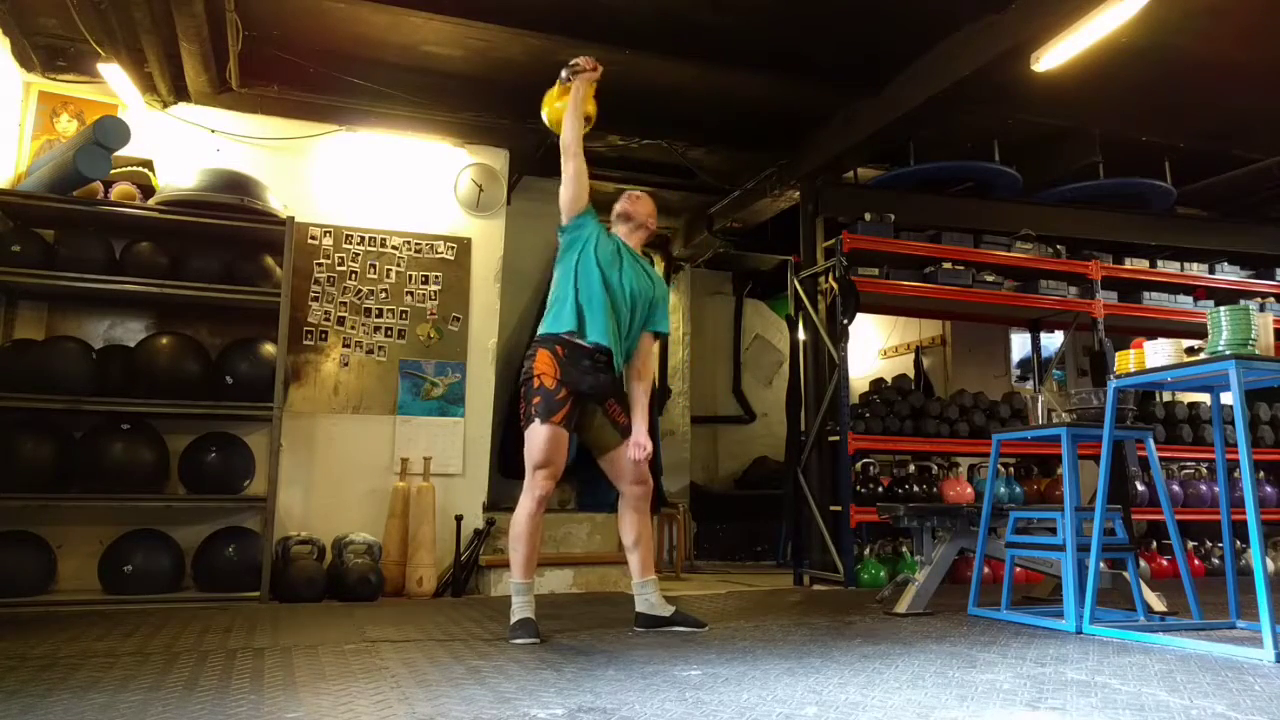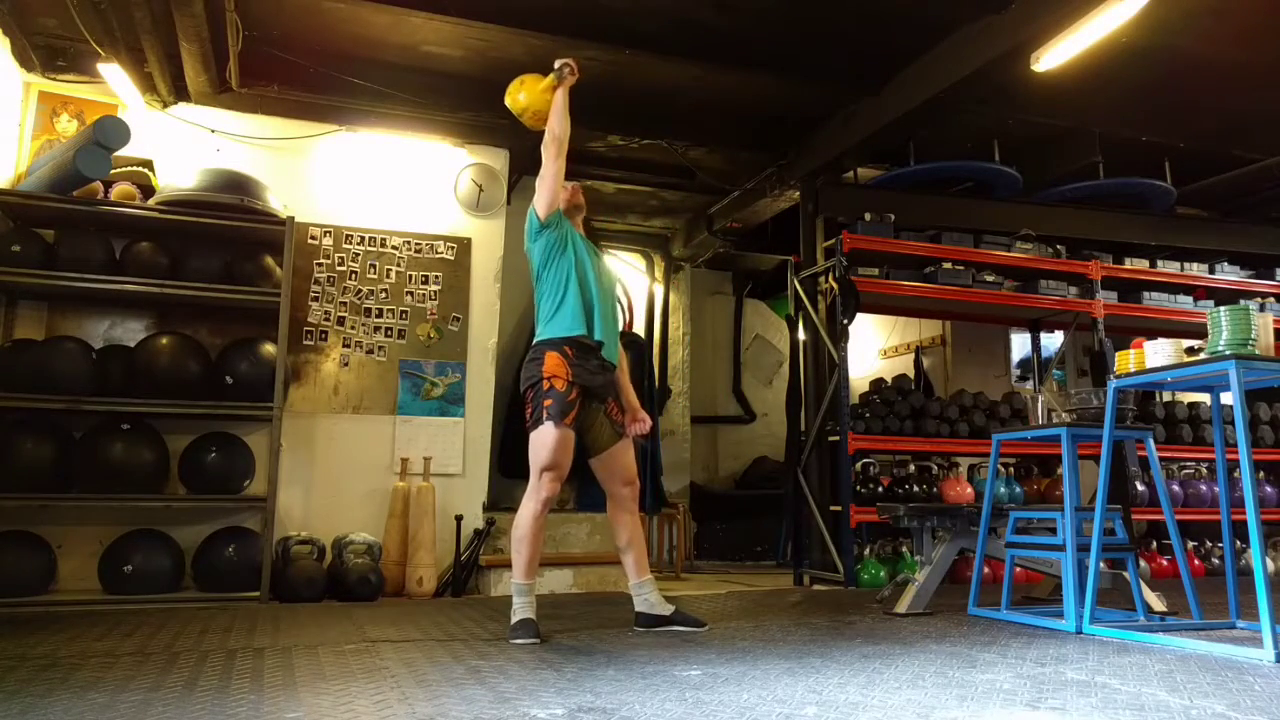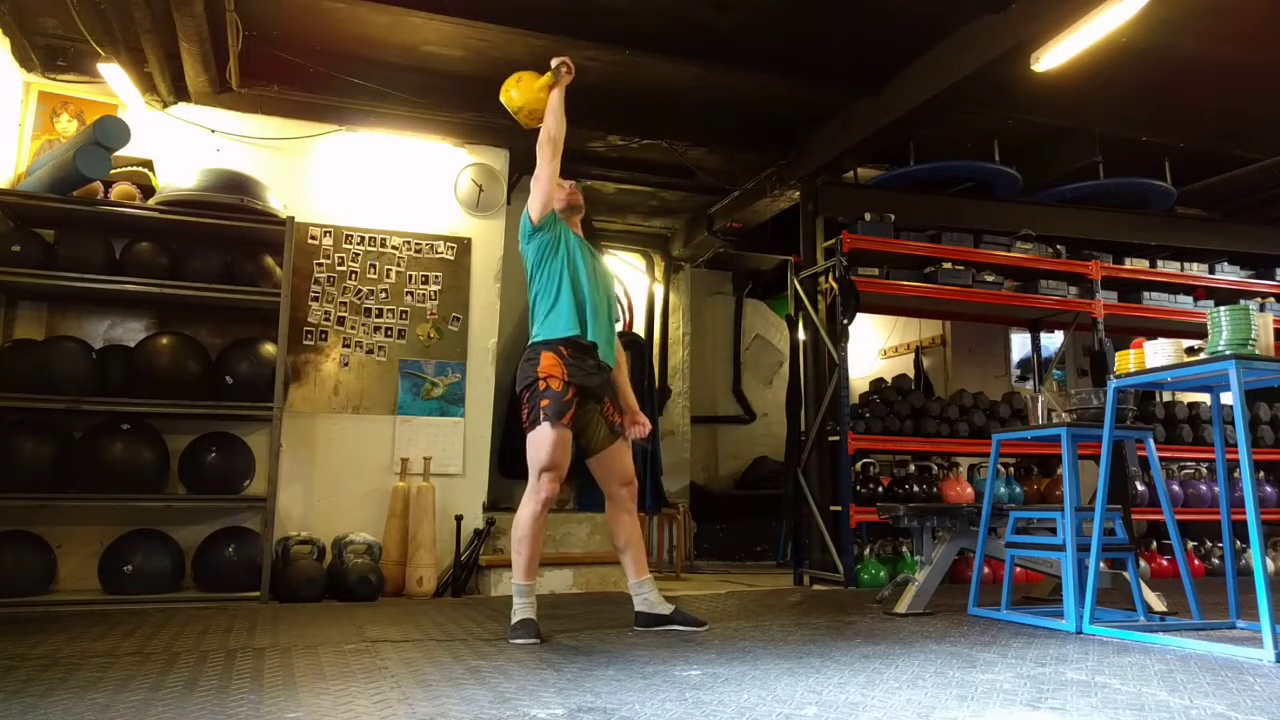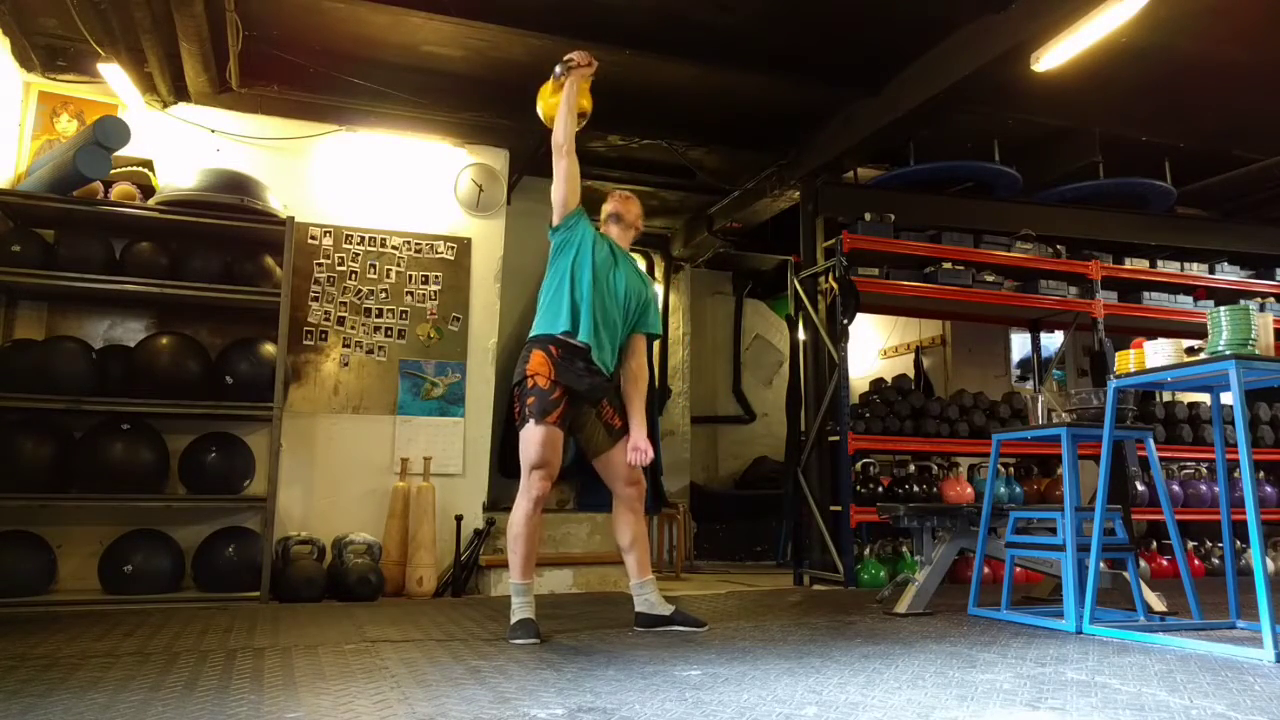
dt=0.5s
person 1, frame 1
left shoulder: (653, 283)
right shoulder: (586, 233)
left elbow: (643, 363)
right elbow: (571, 154)
left wrist: (640, 426)
right wrist: (580, 86)
left hip: (606, 378)
right hip: (557, 362)
left knee: (638, 485)
right knee: (539, 486)
left ankle: (649, 604)
right ankle: (521, 609)
person 1, frame 2
left shoulder: (595, 259)
right shoulder: (545, 230)
right elbow: (554, 149)
left wrist: (631, 399)
right wrist: (563, 87)
left hip: (599, 374)
right hip: (558, 362)
left knee: (626, 487)
right knee: (545, 486)
left ankle: (648, 604)
right ankle: (522, 608)
person 1, frame 3
left shoulder: (595, 260)
right shoulder: (541, 231)
right elbow: (549, 150)
left wrist: (629, 403)
right wrist: (559, 85)
left hip: (595, 376)
right hip: (553, 363)
left knee: (624, 487)
right knee: (544, 486)
left ankle: (648, 603)
right ankle: (522, 608)
person 1, frame 4
left shoulder: (641, 286)
right shoulder: (576, 232)
left elbow: (635, 363)
right elbow: (563, 152)
left wrist: (638, 426)
right wrist: (573, 83)
left hip: (598, 382)
right hip: (549, 362)
left knee: (631, 486)
right knee: (536, 487)
left ankle: (649, 604)
right ankle: (521, 609)
